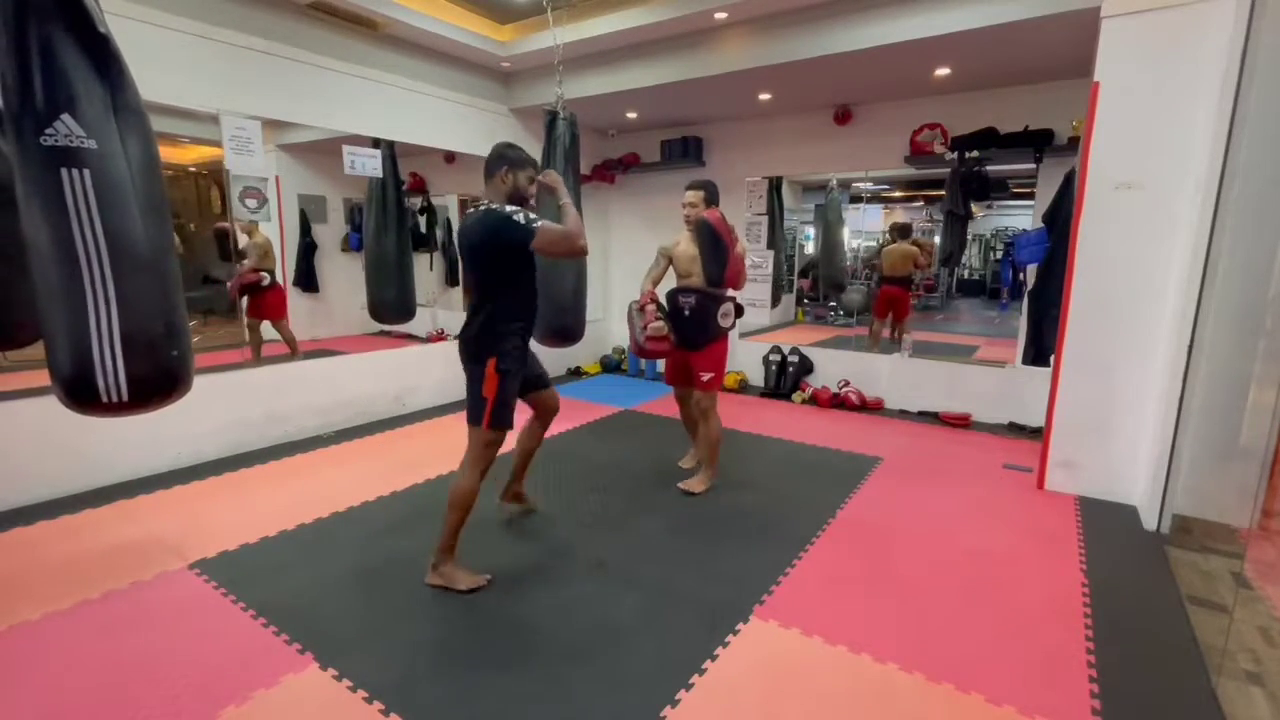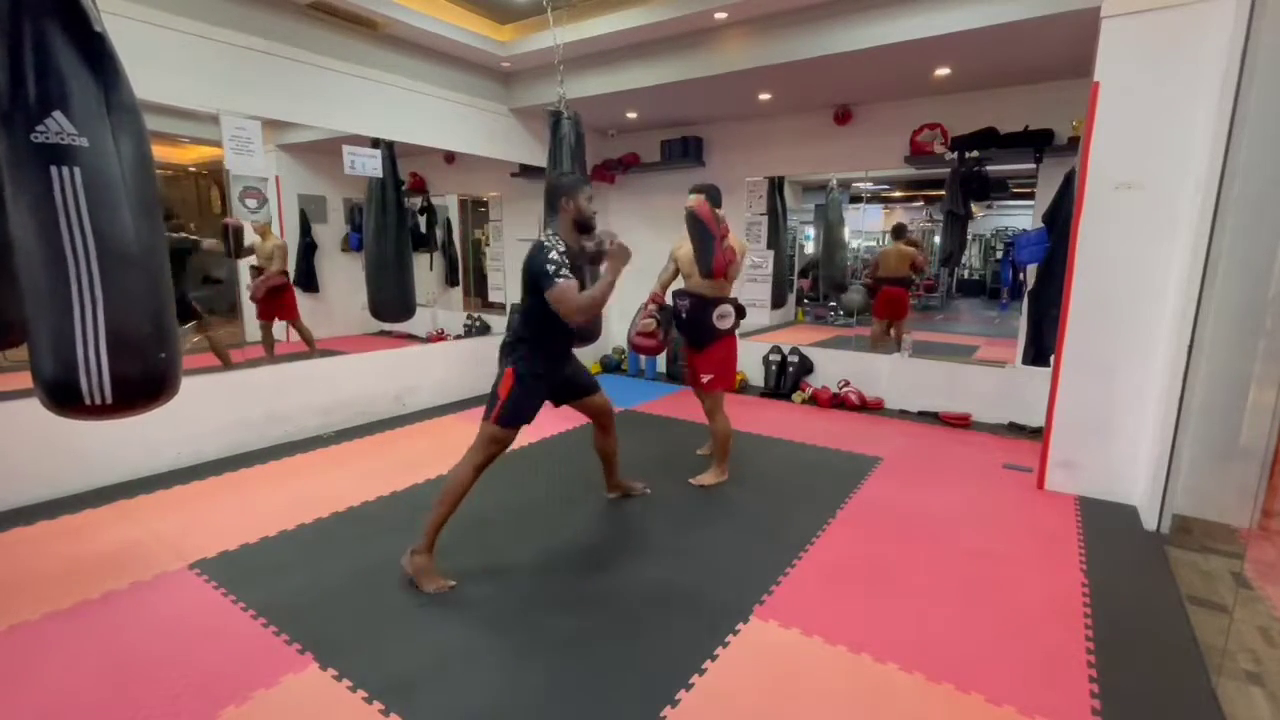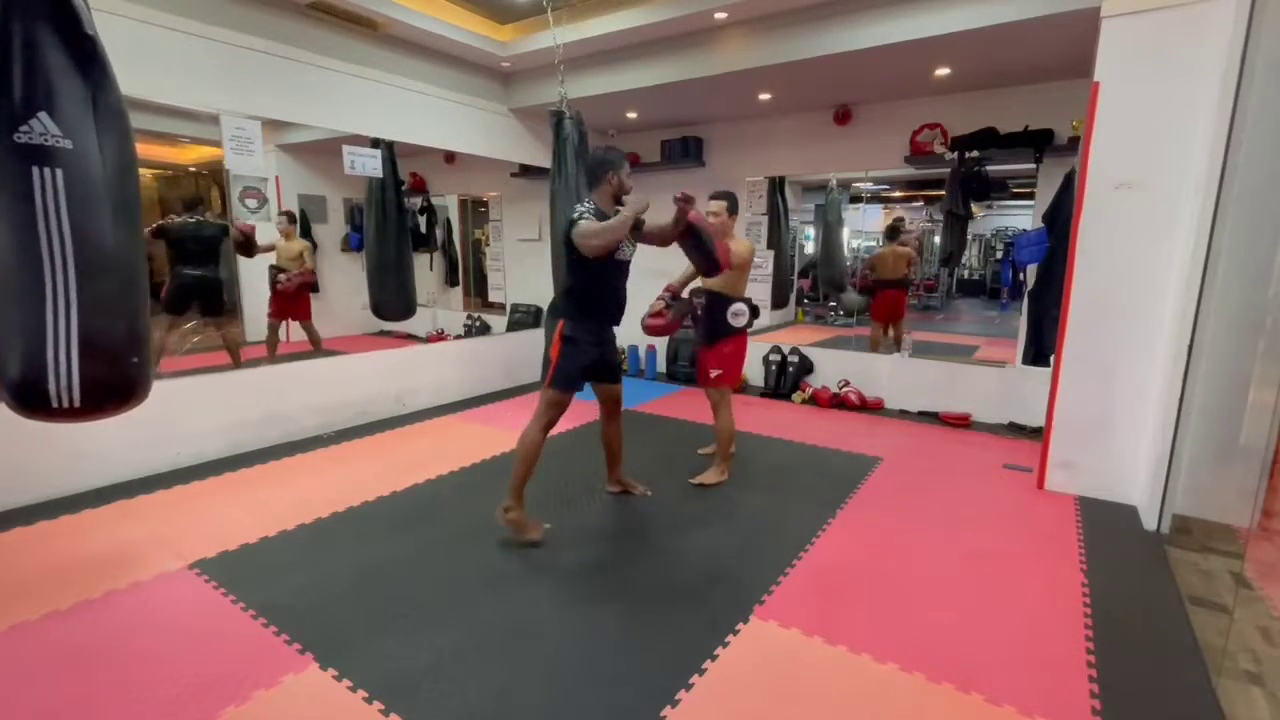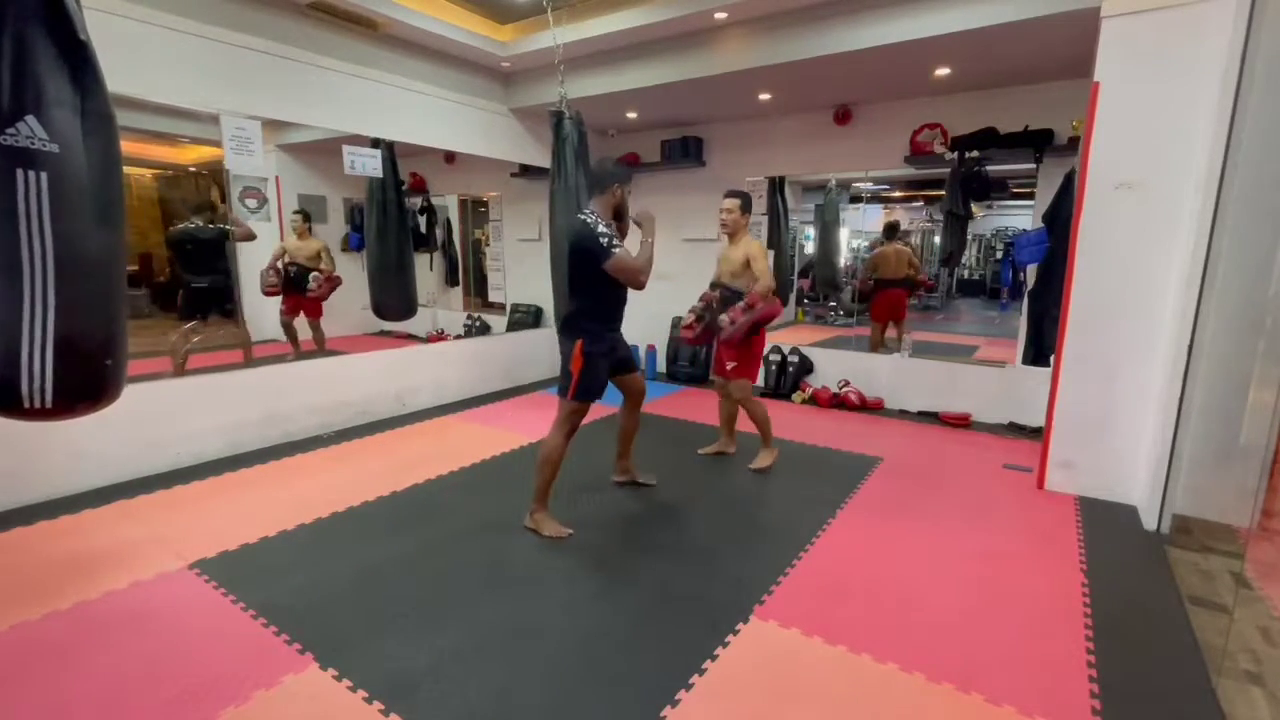
dt=0.3s
person 1, frame 1
left shoulder: (474, 222)
right shoulder: (506, 220)
right elbow: (576, 244)
right wrist: (564, 197)
left hip: (508, 341)
right hip: (494, 350)
left knee: (547, 407)
right knee: (482, 453)
left ankle: (513, 489)
right ankle: (443, 560)
person 1, frame 2
left shoulder: (576, 247)
right shoulder: (550, 254)
right elbow: (577, 313)
right wrist: (613, 270)
left hip: (558, 357)
right hip: (526, 361)
left knee: (604, 414)
right knee: (483, 452)
left ankle: (615, 483)
right ankle: (421, 553)
person 1, frame 3
left shoulder: (622, 216)
right shoulder: (584, 214)
left elbow: (665, 237)
right elbow: (591, 246)
left wrist: (681, 213)
right wrist: (627, 213)
left hip: (602, 328)
right hip: (573, 327)
left knee: (612, 404)
right knee: (548, 412)
left ankle: (615, 479)
right ankle: (513, 505)
person 1, frame 4
left shoulder: (602, 226)
right shoulder: (591, 231)
left elbow: (622, 260)
right elbow: (638, 277)
left wrist: (627, 223)
right wrist: (648, 233)
left hip: (607, 333)
right hip: (585, 338)
left knee: (636, 390)
right knee: (567, 422)
left ankle: (623, 467)
right ankle: (538, 511)
person 2, frame 1
left shoulder: (729, 244)
right shoulder: (672, 247)
left elbow: (738, 284)
right elbow: (650, 283)
left wrist: (727, 248)
left hip: (710, 335)
right hip: (679, 332)
left knee: (705, 404)
right knee: (682, 396)
left ankle: (708, 471)
right ankle: (698, 448)
person 2, frame 2
left shoulder: (730, 244)
right shoulder: (680, 249)
left elbow: (729, 275)
right elbow: (661, 285)
left wrist: (720, 239)
right wrist: (651, 313)
left hip: (717, 335)
right hip: (691, 333)
left knee: (713, 403)
right knee: (702, 395)
left ankle: (720, 468)
right ankle: (720, 441)
person 2, frame 3
left shoulder: (743, 248)
left elbow: (731, 260)
right elbow: (683, 280)
right wrist: (665, 299)
left hip: (730, 333)
right hip: (708, 331)
left knee: (721, 398)
right knee: (713, 392)
left ankle: (720, 469)
right ankle: (725, 442)
person 2, frame 4
left shoulder: (754, 248)
right shoulder: (724, 251)
left elbow: (767, 283)
left hip: (747, 330)
left knee: (742, 393)
right knee: (722, 387)
left ankle: (769, 447)
right ankle: (726, 441)
